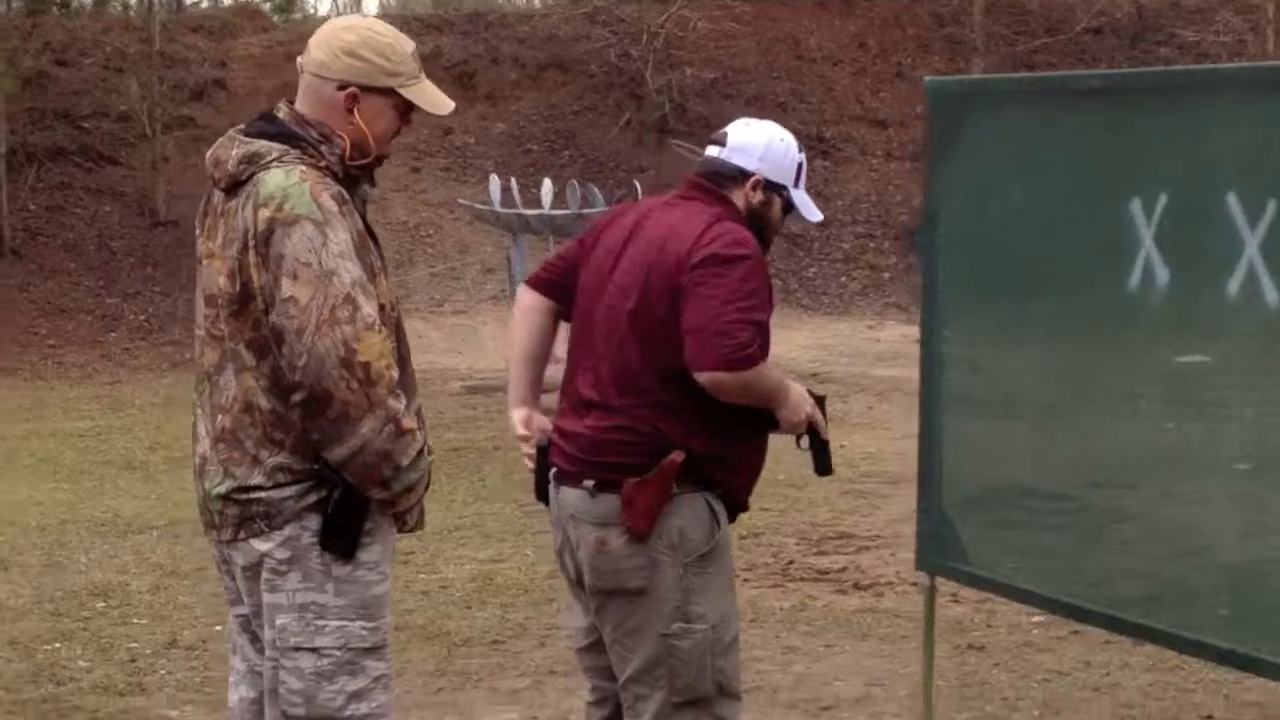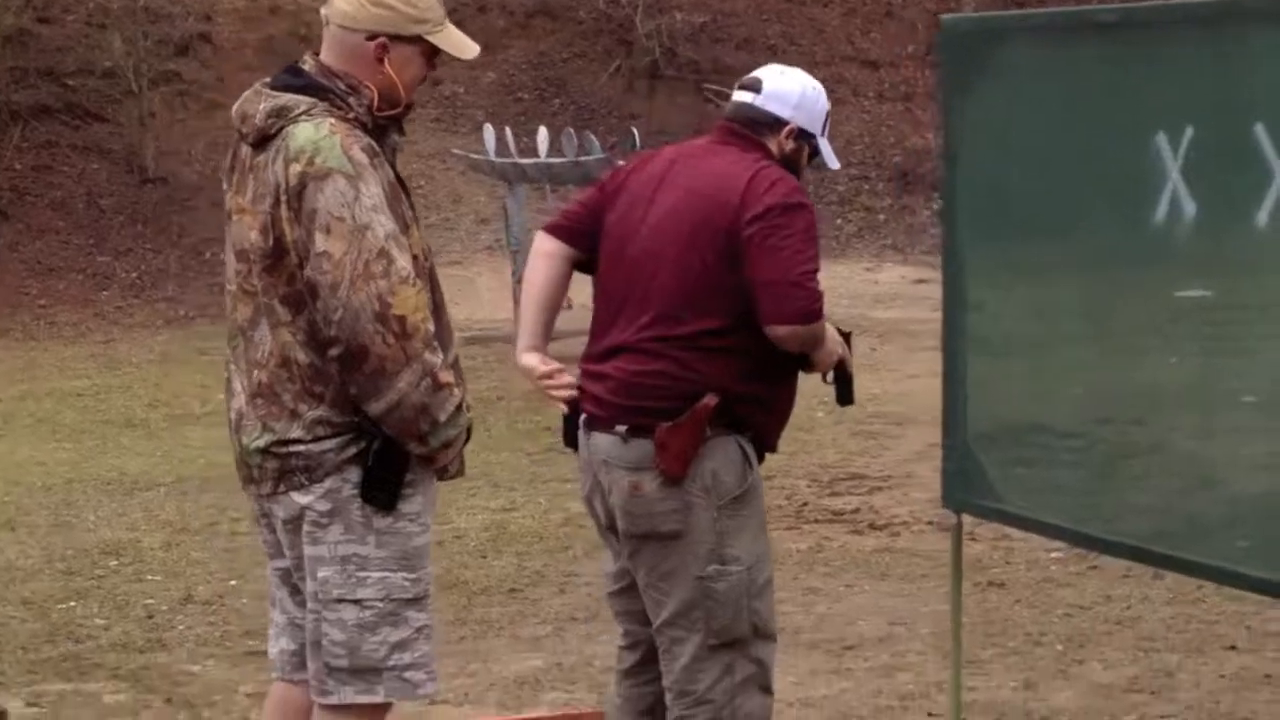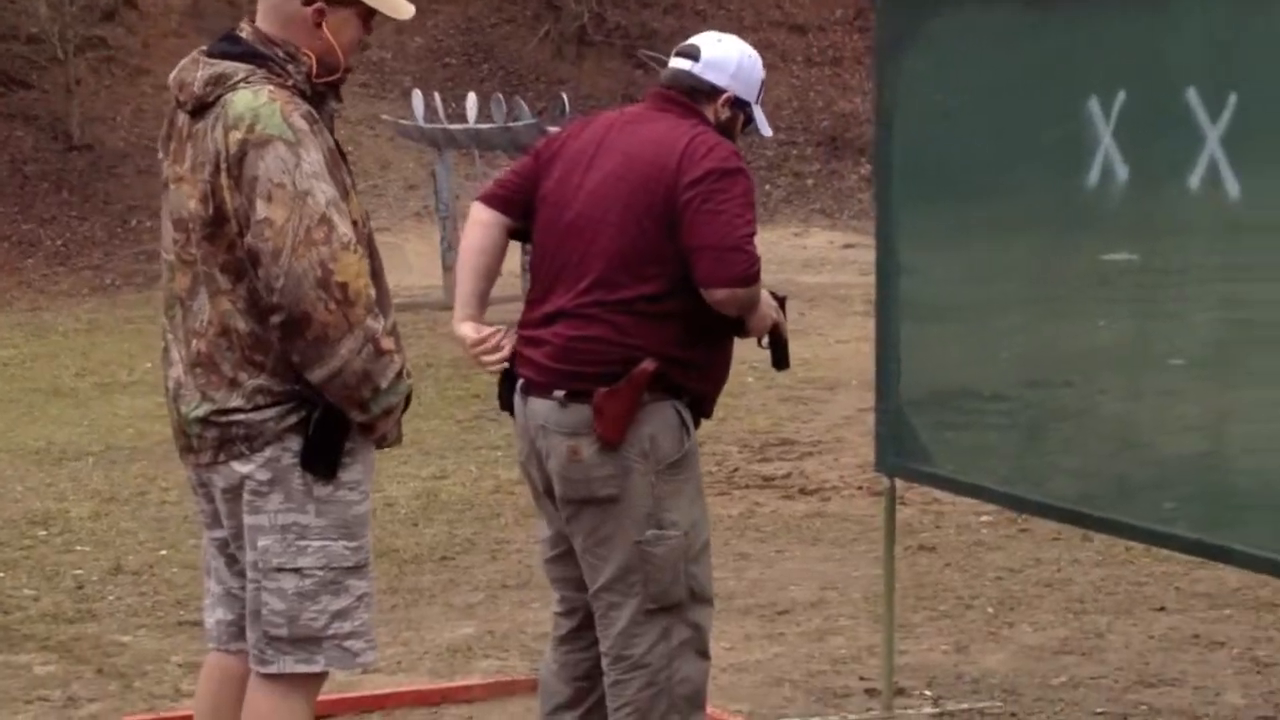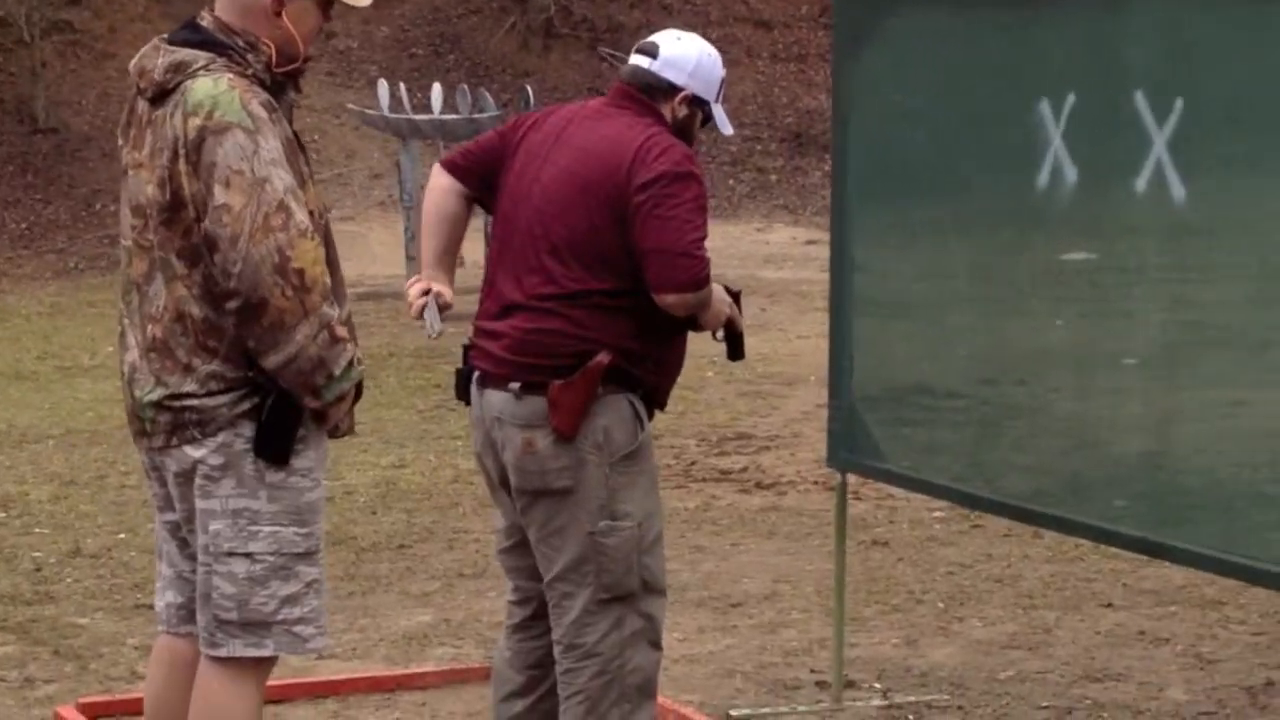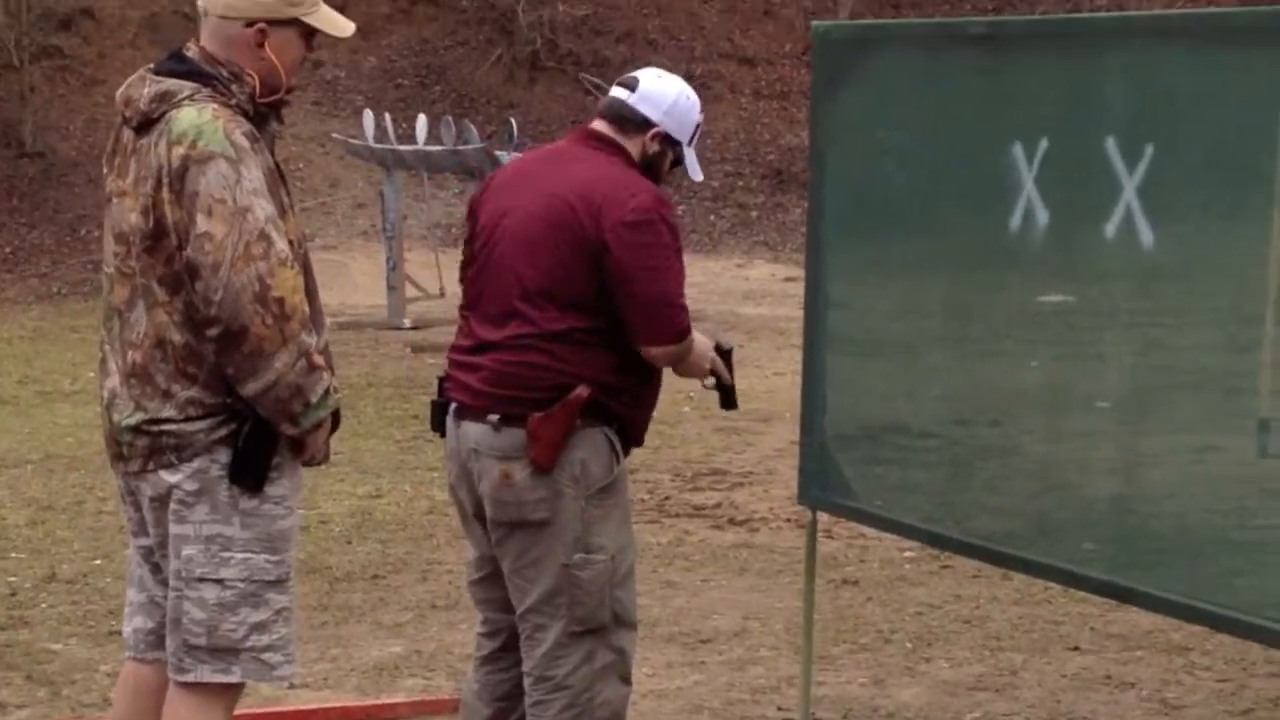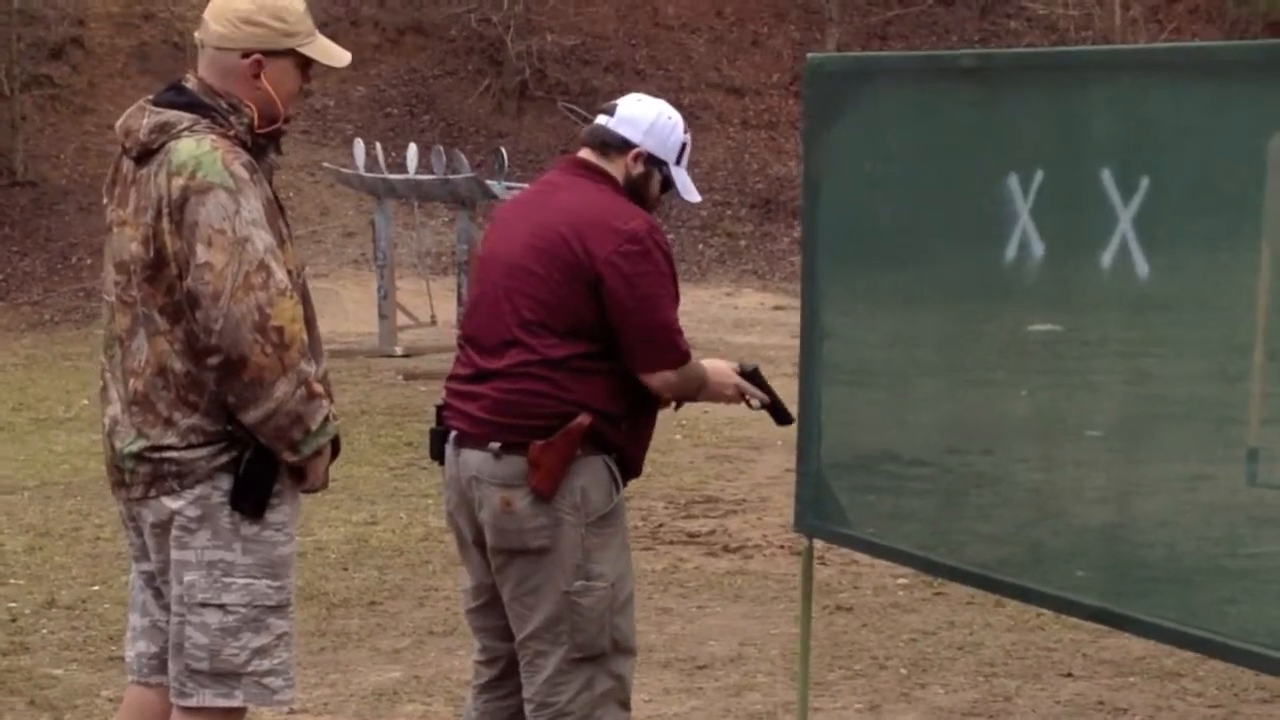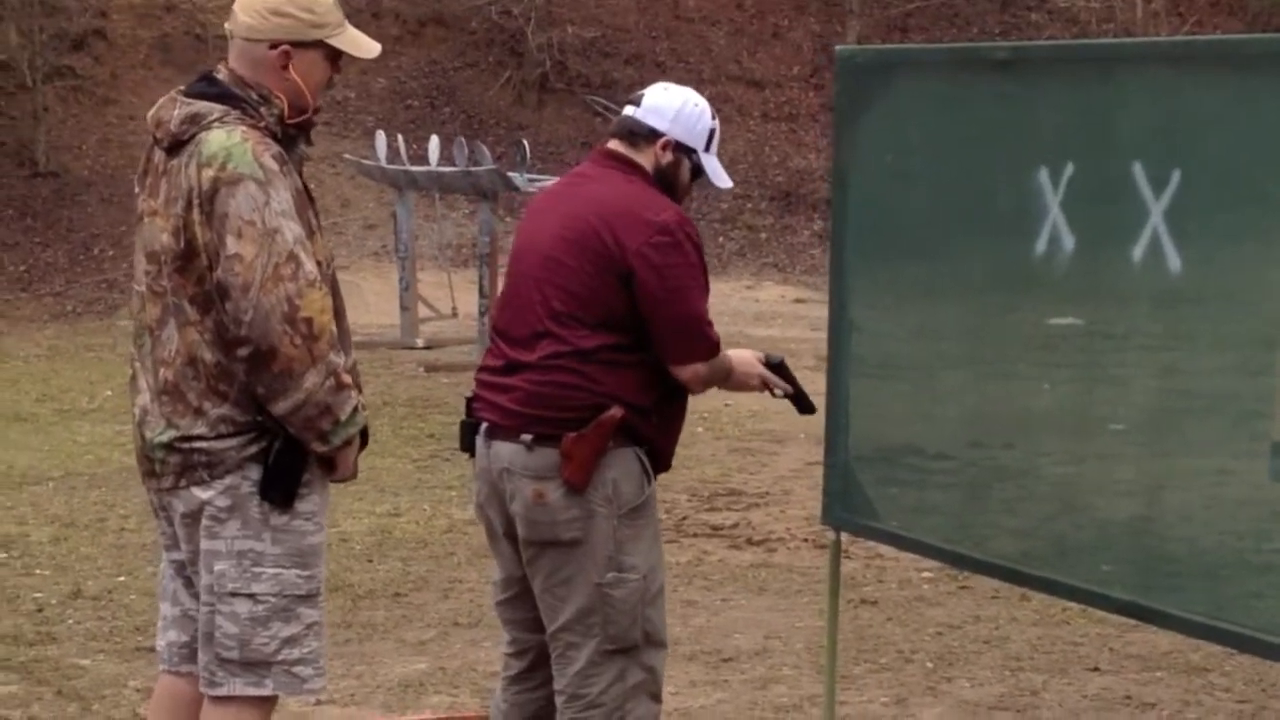
dt=0.3s
person 1, frame 1
left shoulder: (245, 181)
right shoulder: (301, 198)
right elbow: (338, 370)
right wrist: (404, 480)
left hip: (250, 490)
right hip: (310, 508)
person 1, frame 2
left shoulder: (272, 135)
right shoulder: (331, 152)
right elbow: (375, 322)
right wrist: (443, 429)
left hip: (285, 442)
right hip: (350, 459)
person 1, frame 3
left shoulder: (205, 102)
right shoulder: (270, 119)
right elbow: (316, 288)
right wrist: (381, 394)
left hip: (219, 408)
right hip: (288, 426)
left knee: (238, 638)
right knee: (290, 657)
person 1, frame 4
left shoulder: (164, 90)
right shoulder: (229, 107)
right elbow: (271, 273)
right wrist: (334, 382)
left hip: (176, 394)
right hip: (242, 412)
left knee: (187, 622)
right knee: (240, 640)
person 1, frame 5
left shoulder: (149, 121)
right shoulder: (212, 137)
right elbow: (251, 302)
right wrist: (310, 410)
left hip: (151, 422)
right hip: (217, 439)
left knee: (156, 647)
person 1, frame 6
left shoulder: (149, 152)
right shoulder: (212, 167)
right elbow: (249, 330)
right wrist: (310, 437)
left hip: (154, 449)
right hip: (218, 466)
person 1, frame 7
left shoulder: (178, 141)
right shoulder: (242, 156)
right elbow: (278, 318)
right wrist: (339, 425)
left hip: (183, 437)
right hip: (248, 454)
left knee: (189, 659)
person 2, frame 1
left shoulder: (625, 222)
right shoulder: (726, 243)
left elbow: (538, 291)
right elbow: (724, 367)
left wrist: (523, 400)
right wrist: (782, 395)
left hip: (581, 495)
right hip: (652, 514)
person 2, frame 2
left shoulder: (646, 169)
right shoulder: (771, 191)
left elbow: (556, 241)
right elbow: (790, 321)
left wrist: (531, 346)
right wrist: (822, 342)
left hip: (610, 440)
right hip: (684, 456)
left knee: (649, 645)
right knee: (719, 654)
person 2, frame 3
left shoulder: (581, 136)
right shoulder: (707, 157)
left elbow: (492, 209)
right elbow: (728, 285)
left wrist: (469, 314)
right wrist: (758, 309)
left hip: (545, 406)
right hip: (621, 423)
left knee: (585, 612)
right knee: (656, 618)
person 2, frame 4
left shoulder: (543, 127)
right shoulder: (661, 157)
left elbow: (452, 173)
right elbow: (676, 289)
left wrist: (437, 268)
right wrist: (712, 302)
left hip: (501, 395)
right hip: (576, 413)
left knee: (537, 602)
right knee: (608, 609)
person 2, frame 5
left shoulder: (513, 174)
right shoulder: (631, 202)
right elbow: (662, 343)
right wrist: (694, 355)
left hip: (473, 427)
left knee: (506, 633)
right knee: (577, 642)
person 2, frame 6
left shoulder: (517, 207)
right shoulder: (624, 228)
right elbow: (663, 372)
right wrist: (710, 380)
left hip: (471, 455)
left knee: (502, 660)
person 2, frame 7
left shoulder: (554, 198)
right shoulder: (653, 220)
right elbow: (692, 365)
left wrist: (715, 363)
right wrist: (734, 369)
left hip: (502, 446)
left knee: (532, 651)
right knee: (609, 661)
